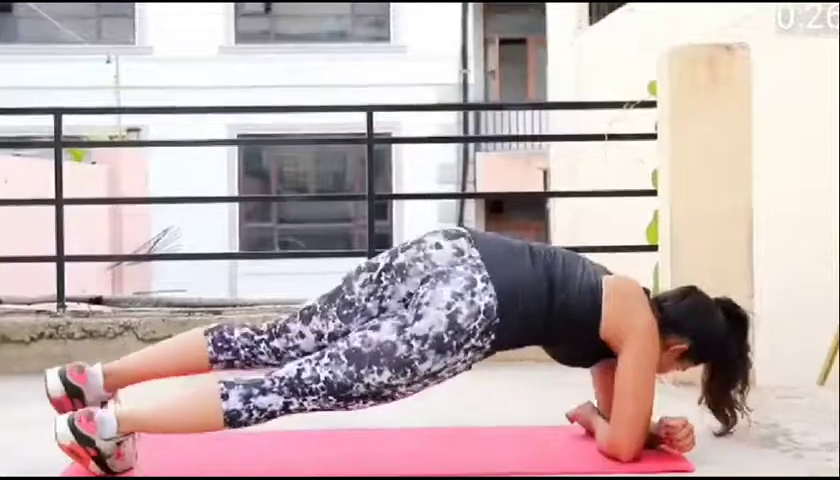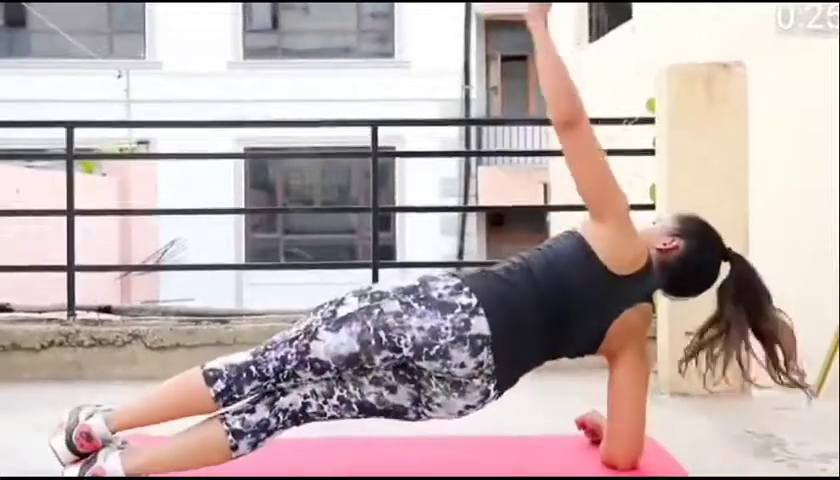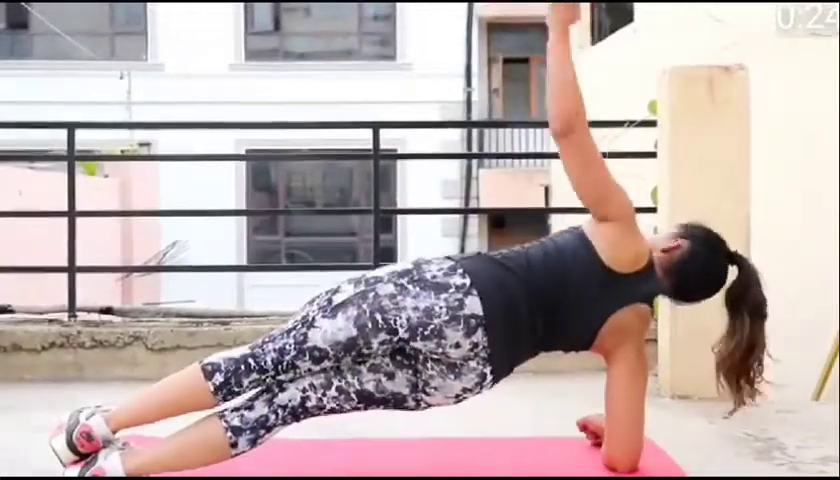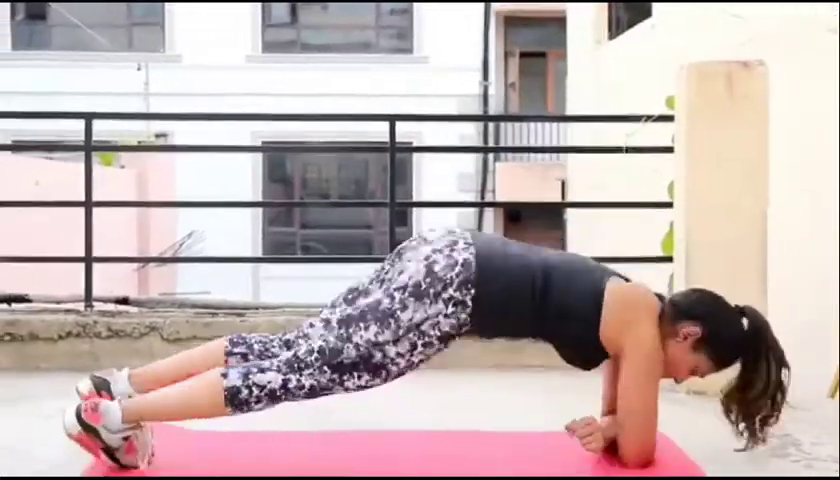
dt=0.7s
person 1, frame 1
left shoulder: (623, 303)
right shoulder: (642, 327)
left elbow: (610, 407)
right wrist: (592, 418)
left hip: (446, 255)
right hip: (464, 301)
left knee: (273, 343)
right knee: (298, 384)
left ankle: (94, 378)
right ankle: (112, 422)
person 1, frame 2
left shoulder: (620, 235)
right shoulder: (633, 331)
left elbow: (567, 121)
left hip: (435, 313)
right hip: (464, 380)
left knee: (261, 371)
right knee: (287, 408)
person 1, frame 3
left shoulder: (625, 233)
right shoulder: (630, 334)
left elbow: (568, 129)
left hip: (438, 293)
right hip: (461, 364)
left knee: (259, 366)
right knee: (289, 403)
person 1, frame 4
left shoulder: (630, 311)
right shoulder: (644, 322)
left elbow: (618, 418)
right elbow: (636, 450)
left wrist: (609, 423)
right wrist: (620, 427)
left hip: (450, 260)
right hip: (453, 278)
left knee: (296, 350)
right knee: (301, 372)
left ankle: (126, 381)
right ankle: (119, 410)
